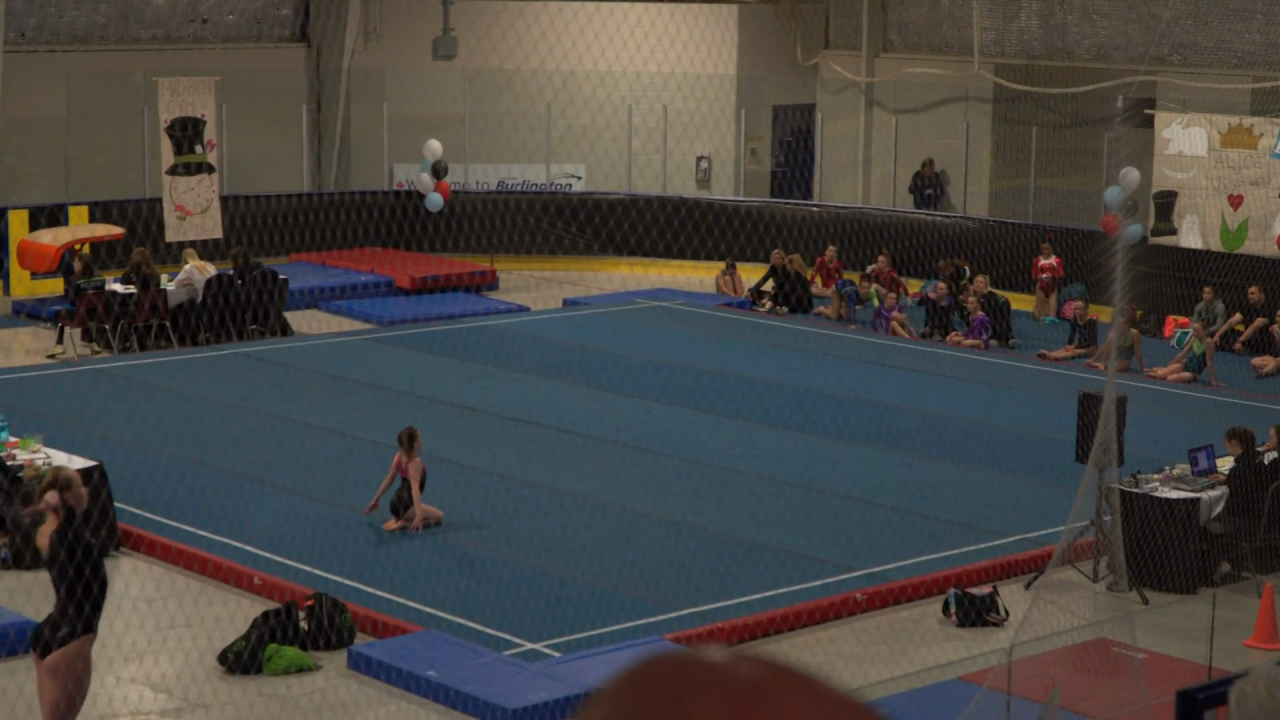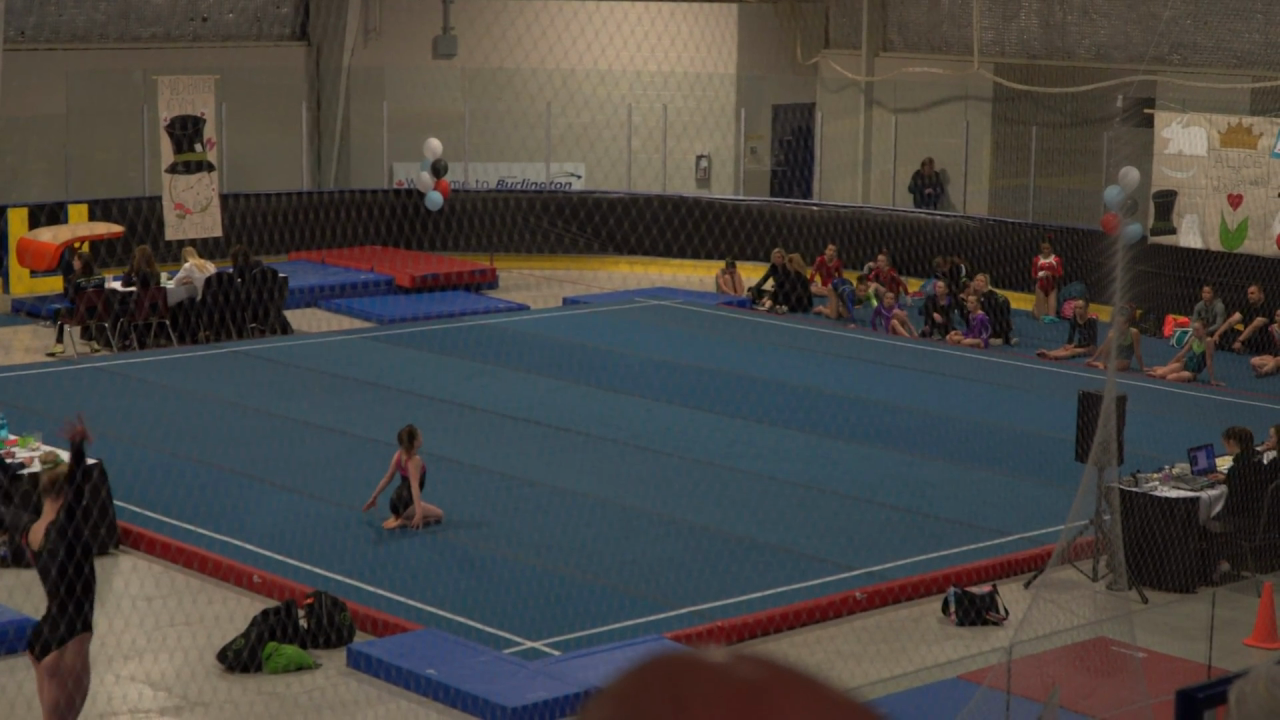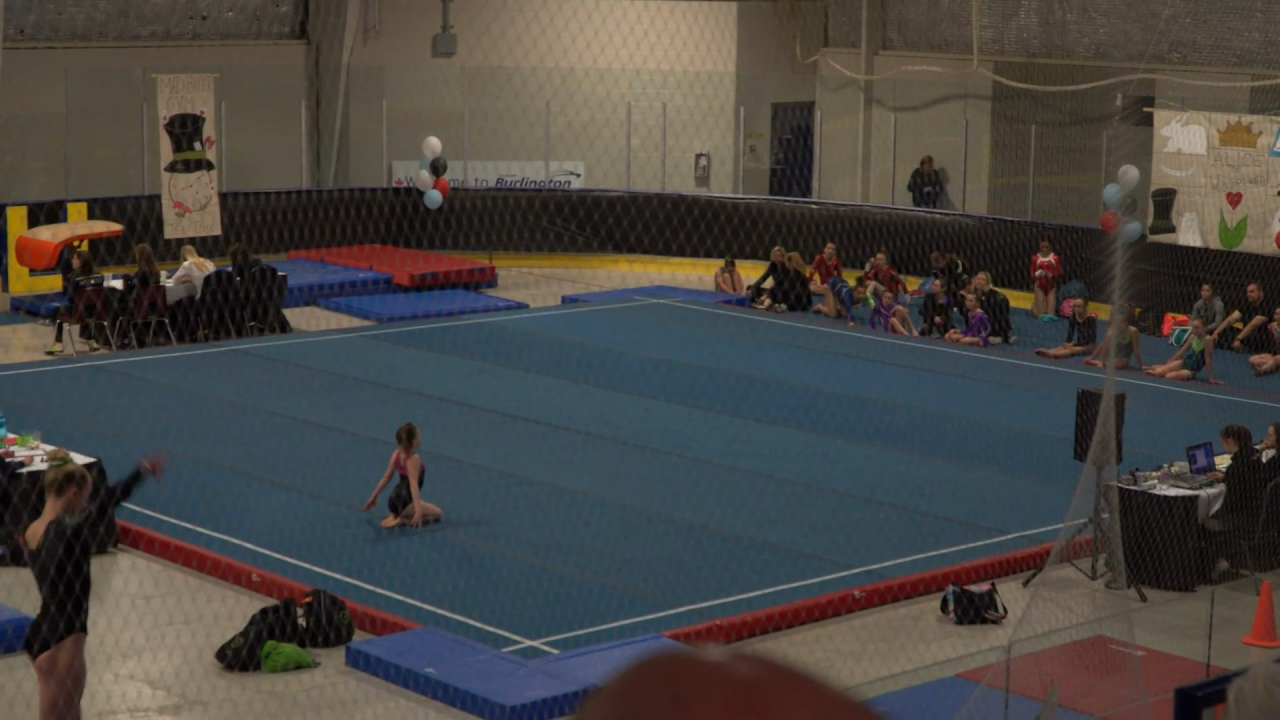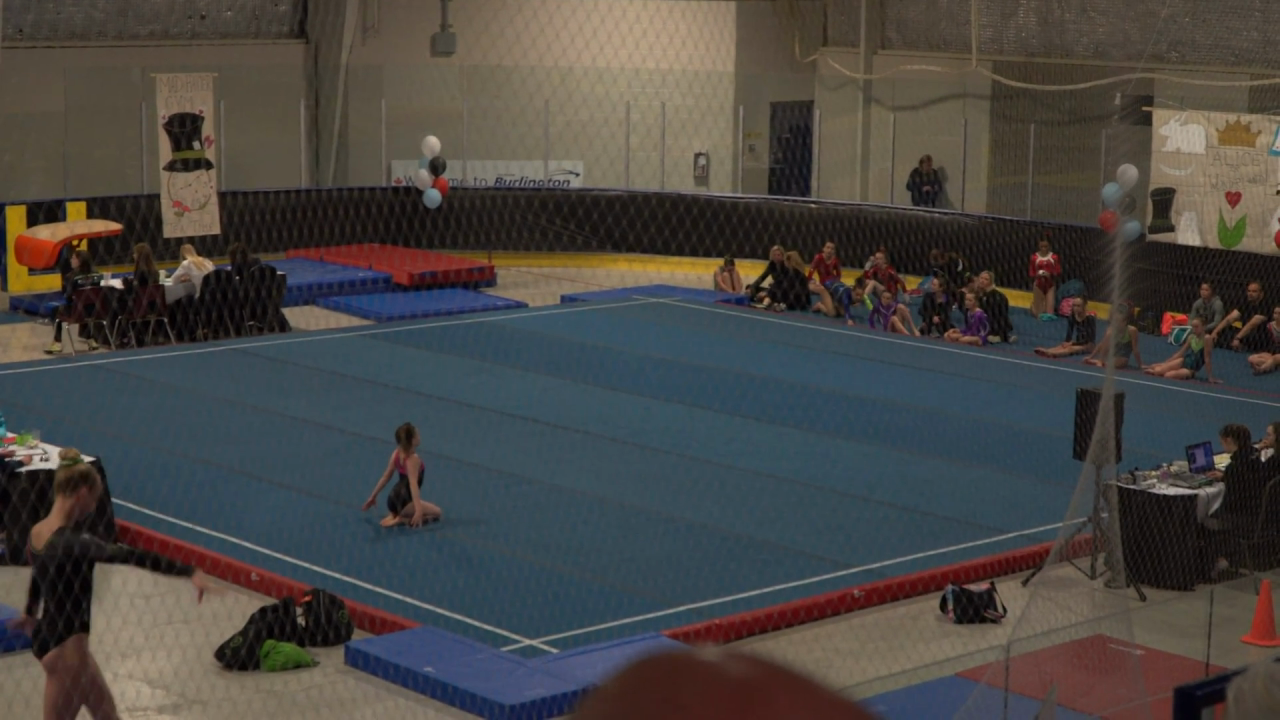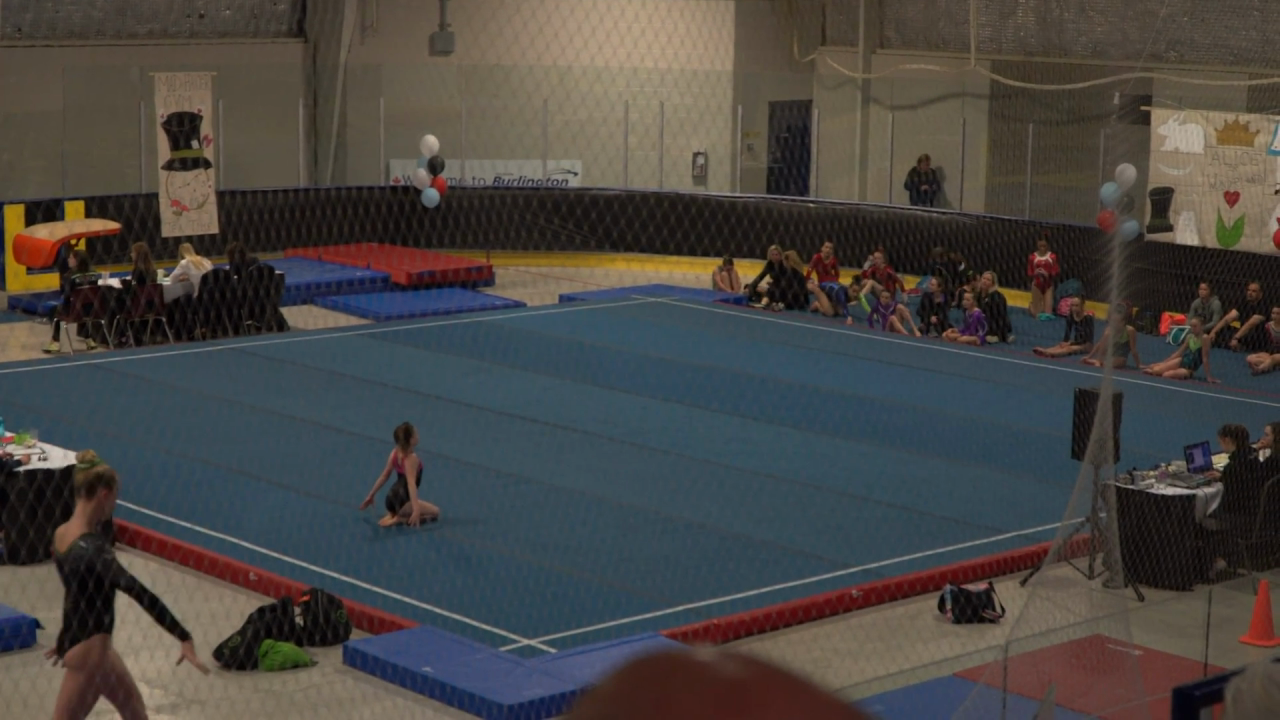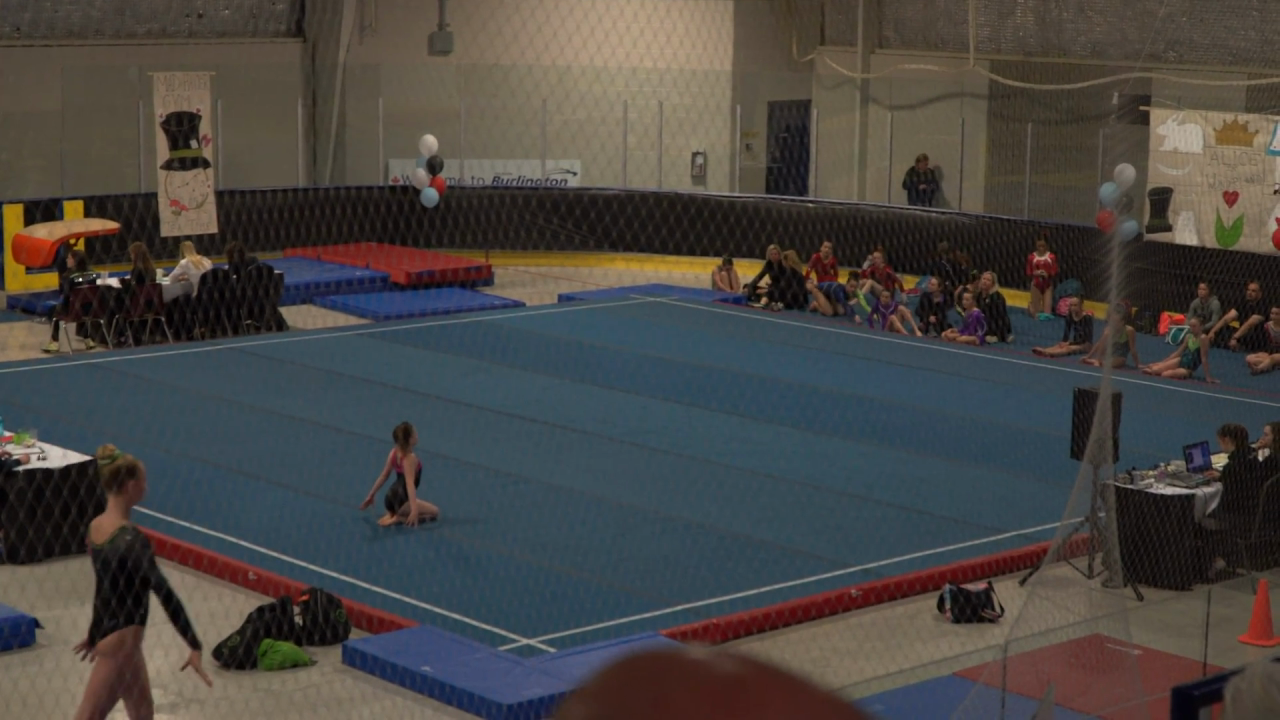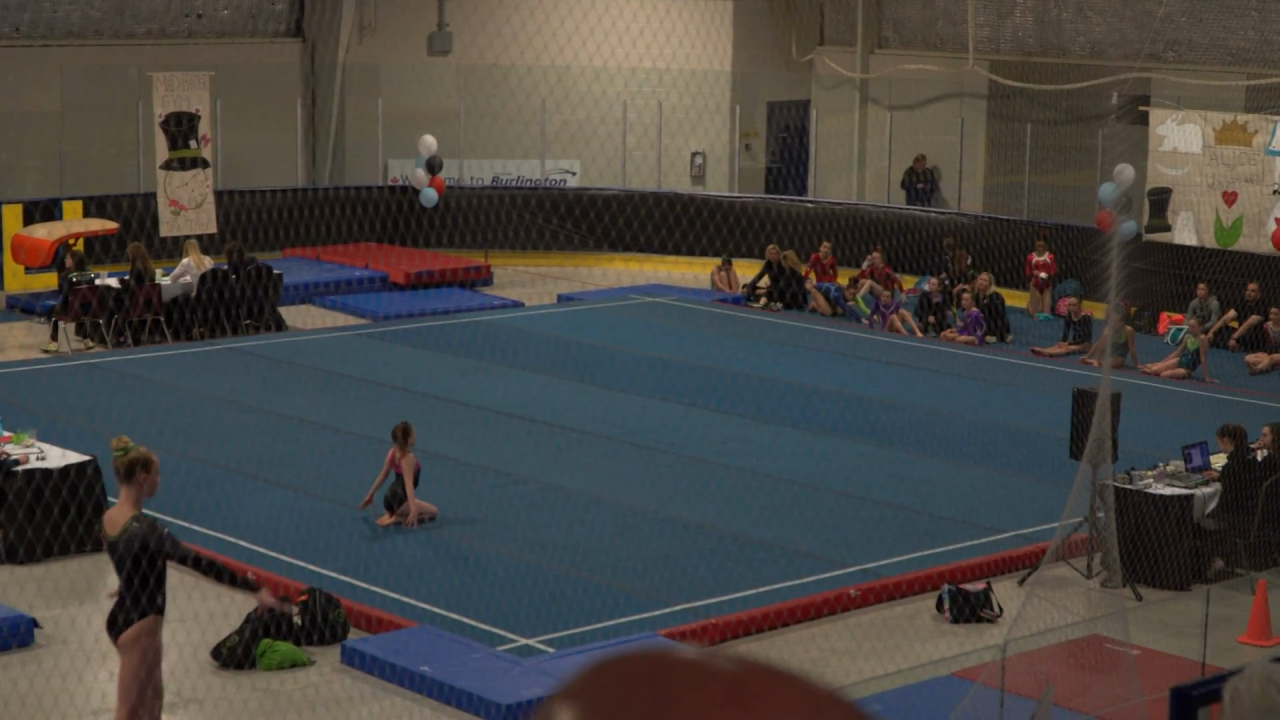
dt=0.2s
person 1, frame 1
left shoulder: (47, 534)
right shoulder: (66, 534)
right elbow: (68, 516)
right wrist: (55, 501)
left hip: (49, 637)
right hip: (70, 645)
person 1, frame 2
left shoulder: (34, 532)
right shoulder: (60, 531)
right elbow: (76, 488)
right wrist: (79, 446)
left hip: (43, 640)
right hip: (67, 646)
person 1, frame 3
left shoulder: (31, 532)
right shoulder: (62, 530)
right elbow: (105, 502)
right wrist: (142, 471)
left hip: (41, 637)
right hip: (61, 645)
person 1, frame 4
left shoulder: (38, 533)
right shoulder: (70, 542)
right elbow: (128, 555)
left wrist: (30, 613)
right wrist: (188, 572)
left hip: (49, 636)
right hip: (66, 644)
person 1, frame 5
left shoulder: (63, 535)
right shoulder: (91, 548)
right elbow: (138, 593)
right wrist: (185, 638)
left hip: (87, 640)
right hip: (89, 647)
person 1, frame 6
left shoulder: (97, 527)
right shoulder: (131, 540)
right elbow: (164, 594)
right wrist: (195, 646)
left hip: (109, 631)
right hip: (121, 638)
person 1, frame 7
left shoulder: (110, 518)
right shoulder: (143, 528)
right elbow: (198, 562)
right wrist: (255, 588)
left hip: (122, 620)
right hip: (140, 628)
